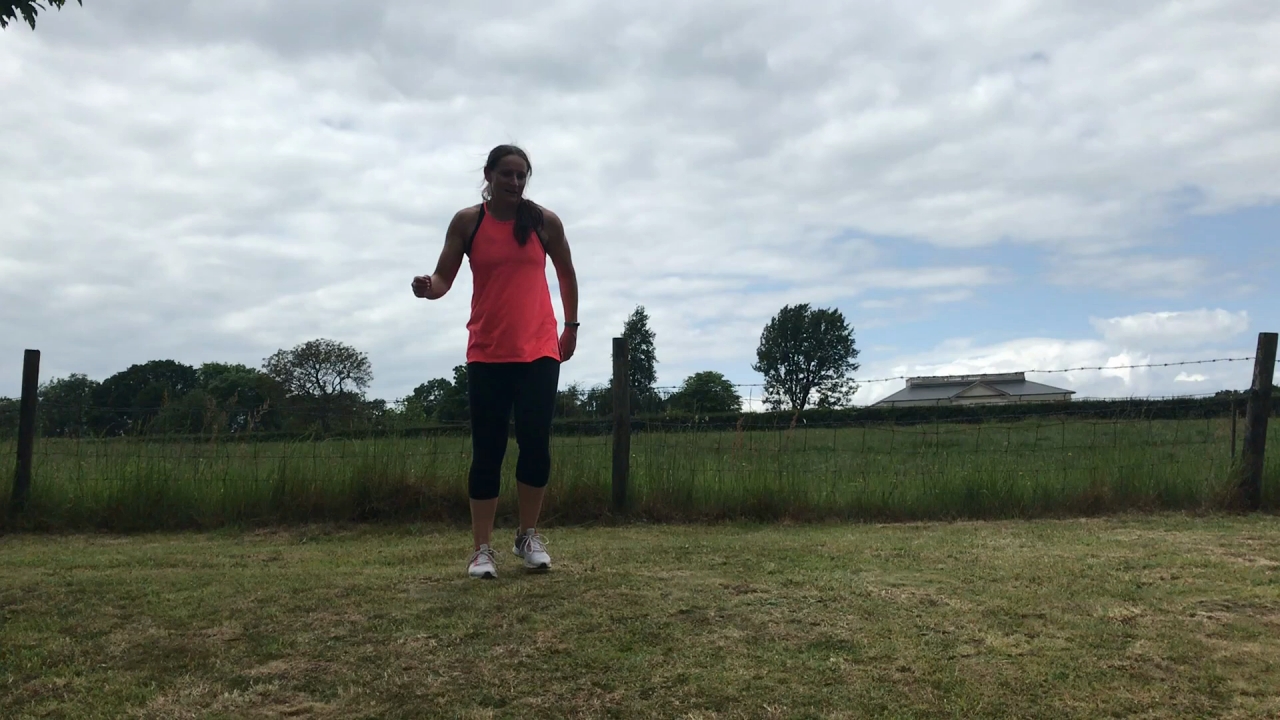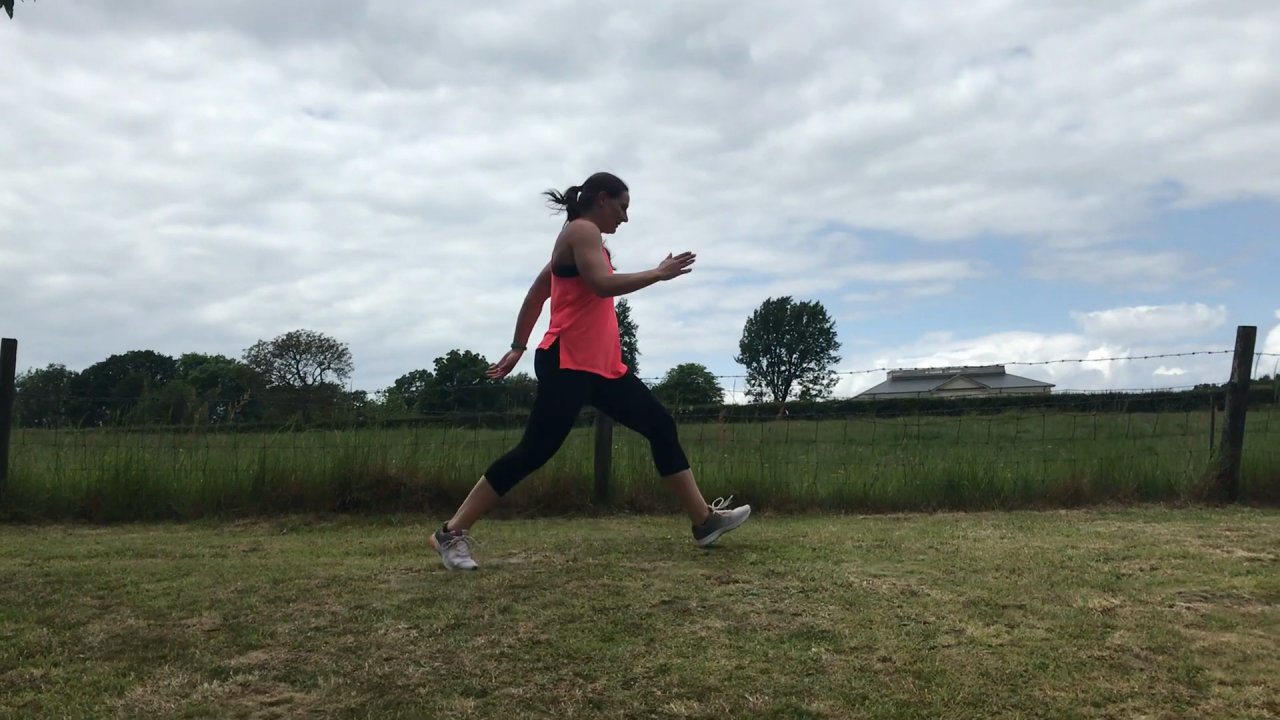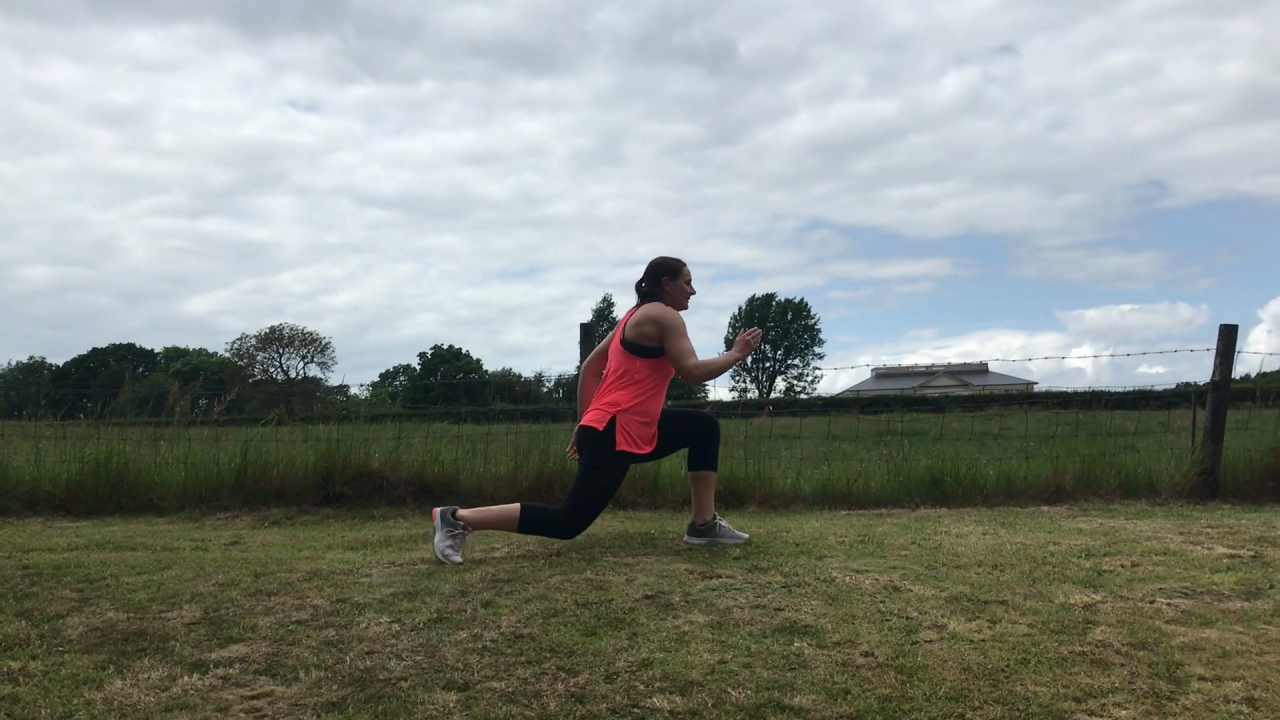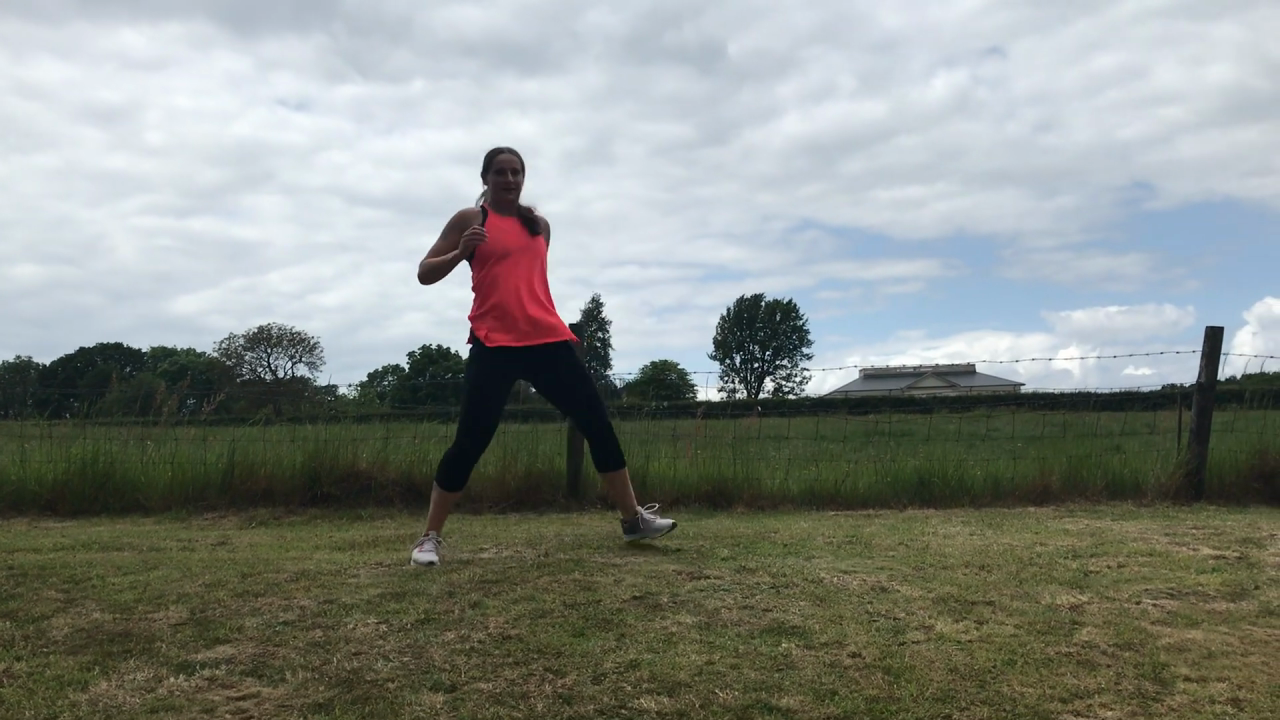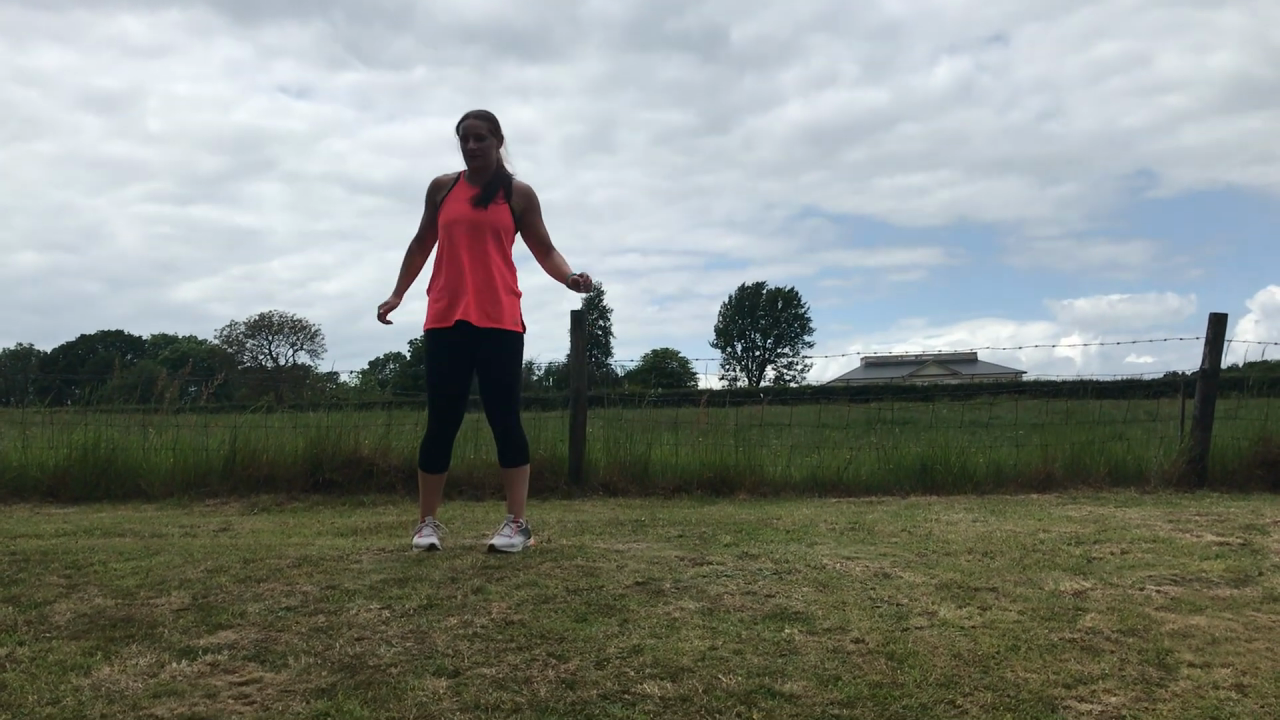
dt=0.5s
person 1, frame 1
left shoulder: (545, 222)
right shoulder: (468, 220)
left elbow: (566, 274)
right elbow: (443, 280)
left wrist: (571, 327)
right wrist: (428, 287)
left hip: (538, 352)
right hip: (488, 353)
left knee: (534, 441)
right knee: (488, 448)
left ankle: (530, 534)
right ankle: (481, 547)
person 1, frame 2
left shoulder: (586, 237)
right shoulder: (583, 231)
left elbow: (534, 295)
right elbow: (603, 284)
left wrist: (518, 348)
right wrist: (661, 274)
left hip: (602, 364)
right hip: (567, 361)
left knee: (660, 423)
right knee: (535, 451)
left ankle: (704, 520)
right ankle: (452, 533)
person 1, frame 3
left shoulder: (640, 315)
right shoulder: (665, 316)
left elbow: (590, 366)
right elbow: (691, 372)
left wrist: (584, 422)
right wrist: (737, 355)
left hip: (635, 429)
right hip: (614, 435)
left knee: (705, 428)
right knee: (570, 522)
left ankle: (703, 523)
right ankle: (455, 519)
person 1, frame 4
left shoulder: (538, 223)
right shoulder: (470, 219)
right elbow: (425, 273)
right wrist: (460, 252)
left hip: (549, 339)
right hip: (493, 343)
left knee: (596, 421)
right knee: (471, 440)
left ankle: (633, 517)
right ankle: (430, 536)
person 1, frame 5
left shoulder: (518, 193)
right shoulder: (441, 188)
left elbow: (544, 250)
right elbow: (422, 245)
left wrist: (568, 276)
right wrist: (397, 295)
left hip: (499, 319)
right hip: (445, 320)
left knee: (504, 417)
right knee: (442, 420)
left ankle: (517, 522)
right ankle: (427, 521)
